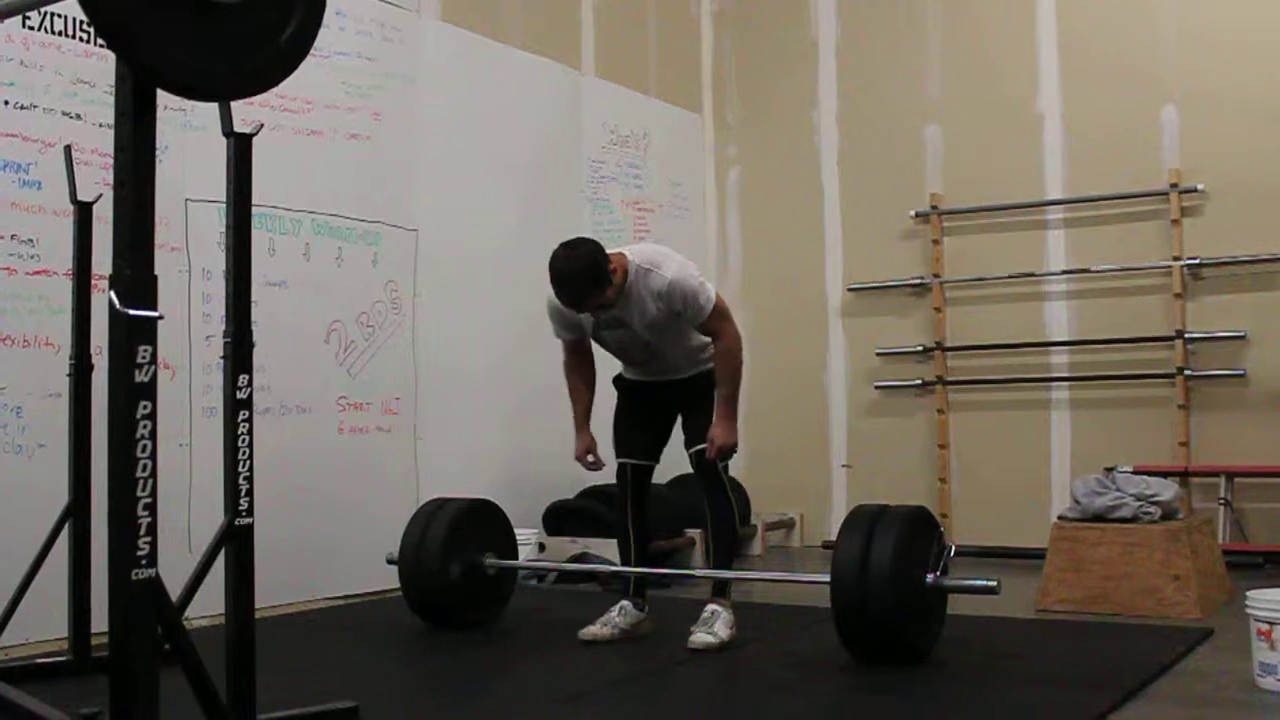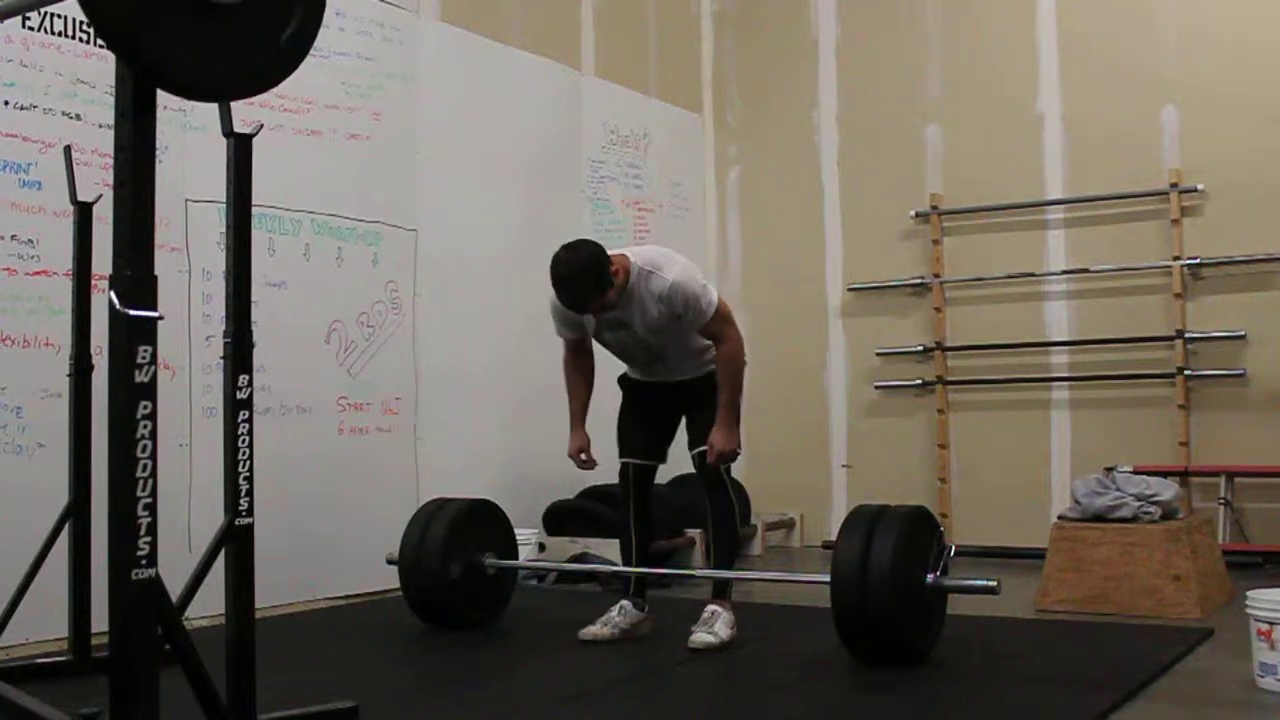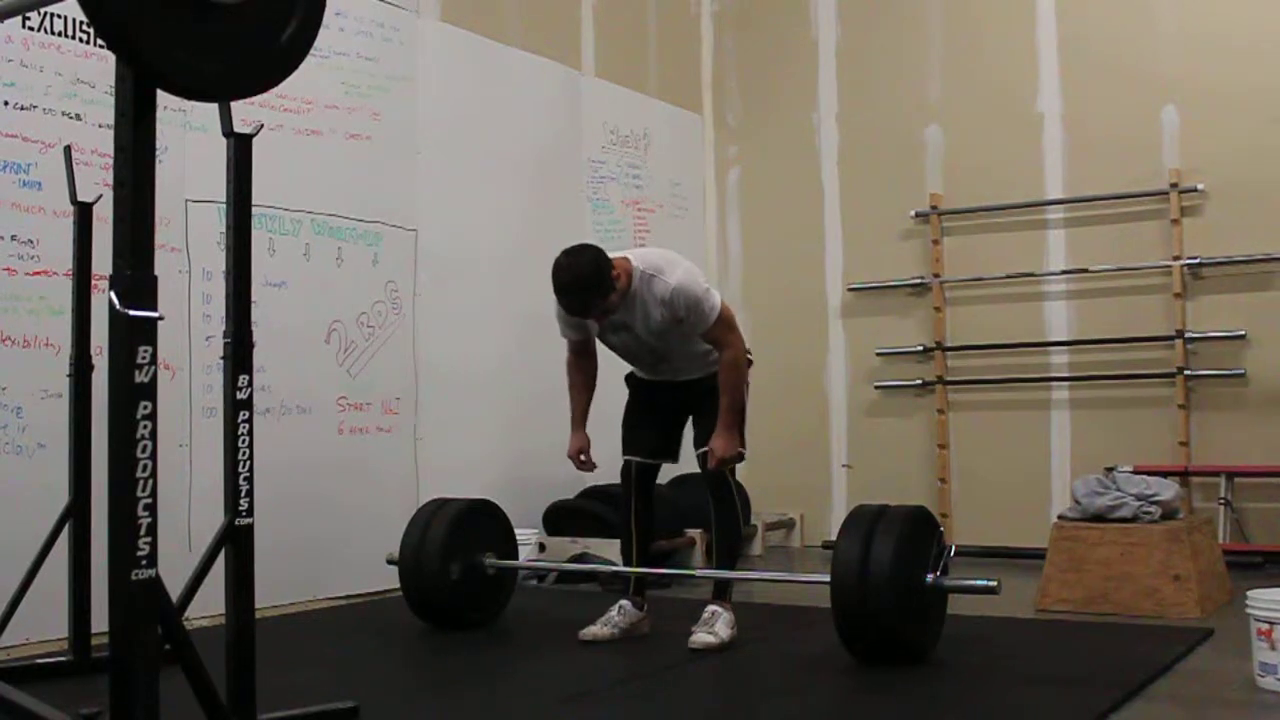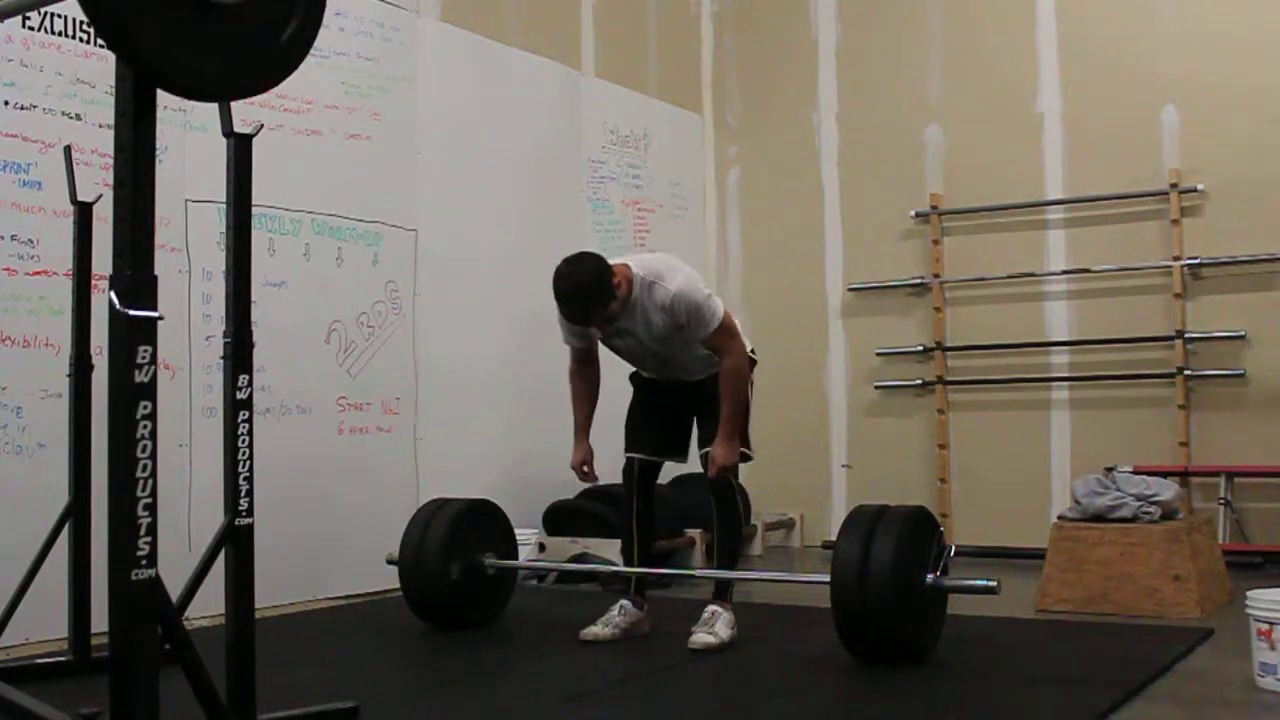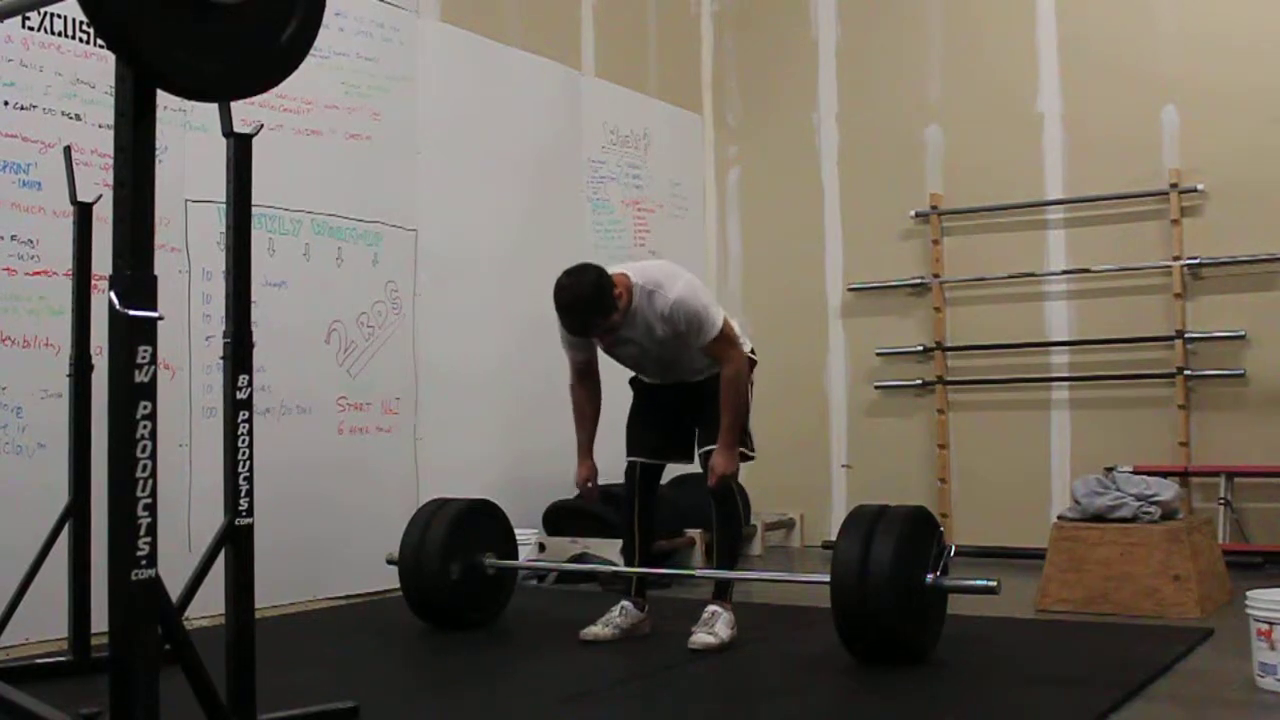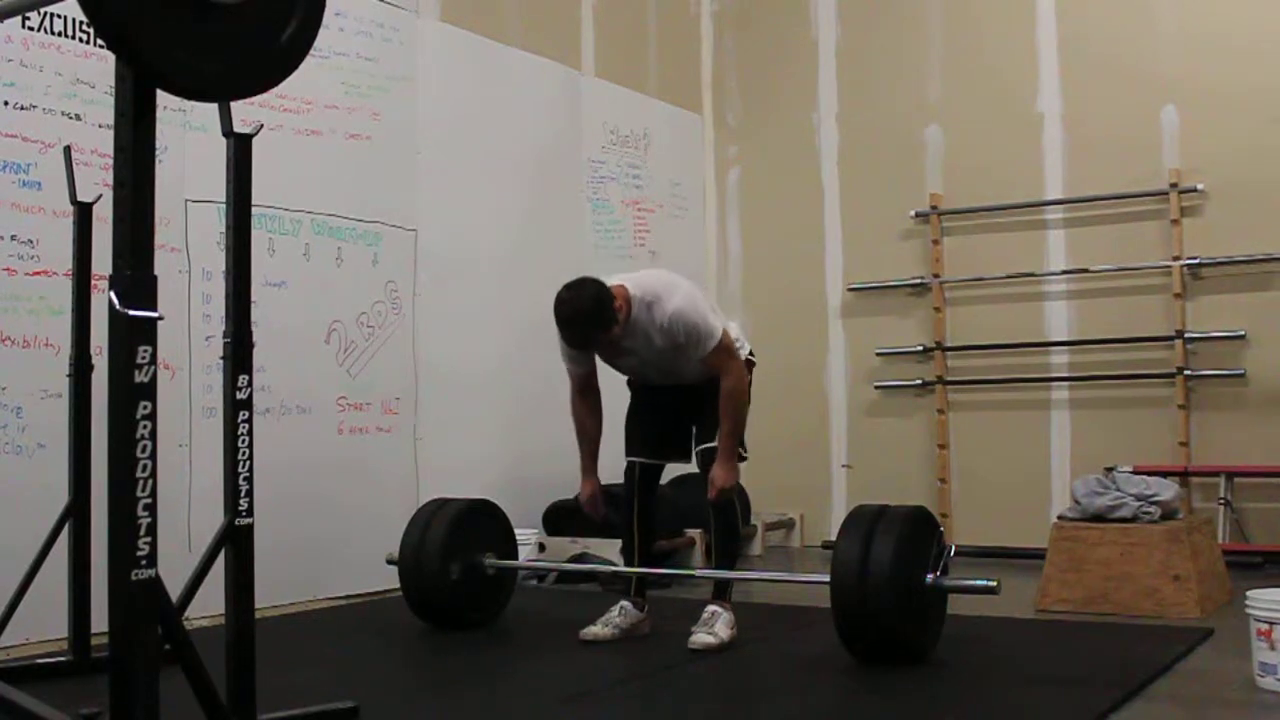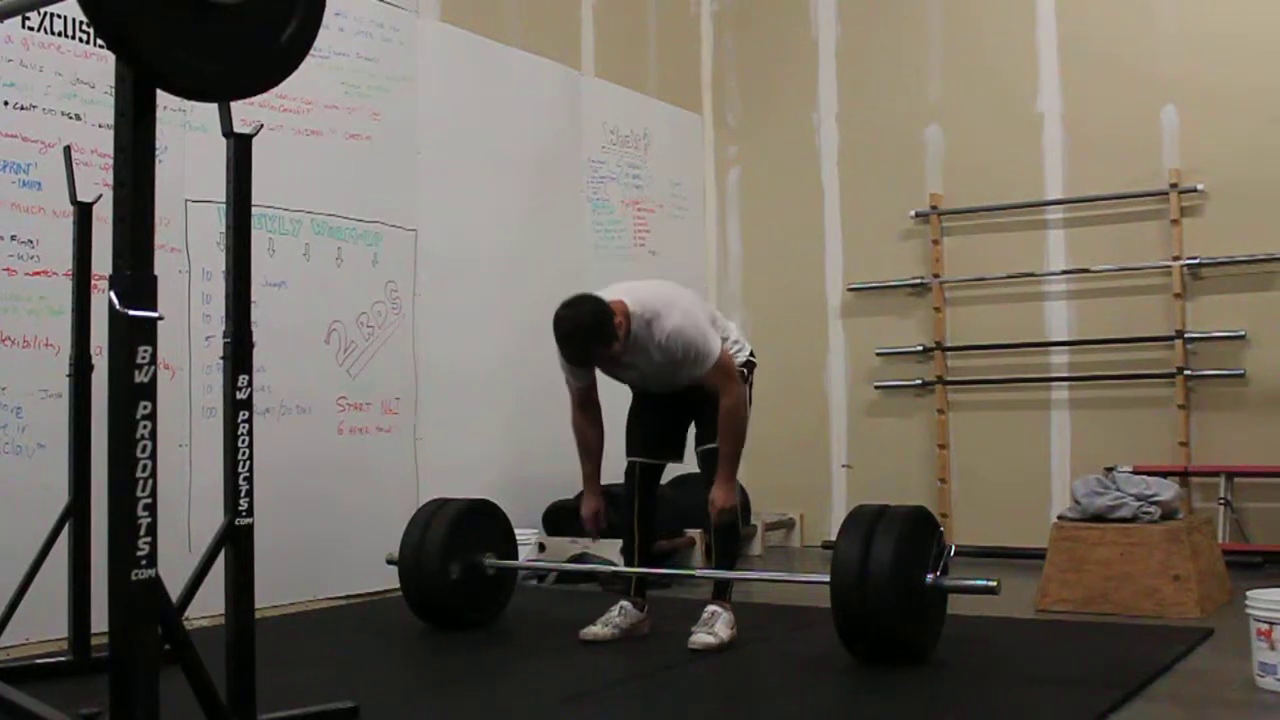
dt=0.1s
person 1, frame 1
left shoulder: (668, 277)
right shoulder: (562, 302)
left elbow: (726, 334)
right elbow: (577, 357)
left wrist: (726, 418)
right wrist: (582, 428)
left hip: (702, 374)
right hip: (640, 381)
left knee: (709, 472)
right knee: (629, 482)
left ankle: (720, 605)
right ankle: (633, 604)
person 1, frame 2
left shoulder: (671, 279)
right shoulder: (565, 303)
left elbow: (729, 339)
right elbow: (577, 355)
left wrist: (727, 424)
right wrist: (577, 426)
left hip: (705, 374)
right hip: (645, 381)
left knee: (711, 474)
right knee: (632, 482)
left ankle: (720, 606)
right ankle: (633, 603)
person 1, frame 3
left shoulder: (673, 282)
right shoulder: (572, 303)
left elbow: (732, 345)
right elbow: (580, 357)
left wrist: (727, 431)
right wrist: (577, 428)
left hip: (711, 375)
right hip: (651, 381)
left knee: (716, 476)
right knee: (634, 479)
left ankle: (721, 606)
right ankle: (633, 603)
person 1, frame 4
left shoulder: (674, 288)
right shoulder: (575, 308)
left elbow: (733, 352)
right elbow: (583, 365)
left wrist: (728, 438)
right wrist: (581, 438)
left hip: (714, 375)
right hip: (655, 380)
left knee: (718, 478)
right knee: (636, 478)
left ankle: (721, 606)
right ankle: (634, 603)
person 1, frame 5
left shoulder: (674, 296)
right shoulder: (577, 317)
left elbow: (734, 360)
right elbow: (584, 380)
left wrist: (728, 448)
right wrist: (584, 455)
left hip: (716, 374)
right hip: (656, 382)
left knee: (718, 480)
right knee: (637, 481)
left ankle: (721, 606)
right ankle: (634, 604)
person 1, frame 6
left shoulder: (674, 307)
right shoulder: (578, 327)
left elbow: (733, 371)
right elbow: (584, 394)
left wrist: (727, 459)
right wrist: (588, 472)
left hip: (715, 377)
right hip: (654, 383)
left knee: (716, 484)
right knee: (637, 481)
left ankle: (721, 606)
right ankle: (634, 604)
person 1, frame 7
left shoulder: (673, 324)
right shoulder: (578, 340)
left elbow: (732, 393)
right elbow: (585, 411)
left wrist: (726, 480)
right wrist: (591, 489)
left hip: (721, 371)
right hip: (656, 385)
left knee: (715, 476)
right knee: (638, 479)
left ankle: (721, 606)
right ankle: (634, 604)
